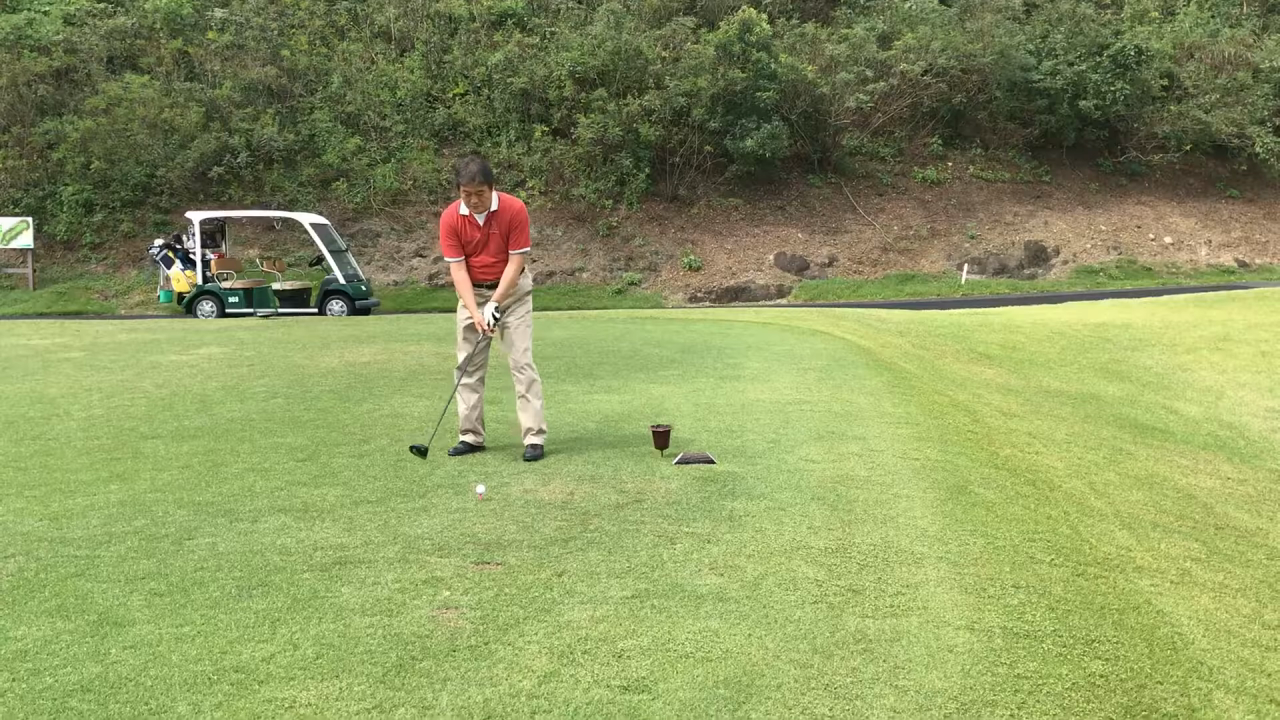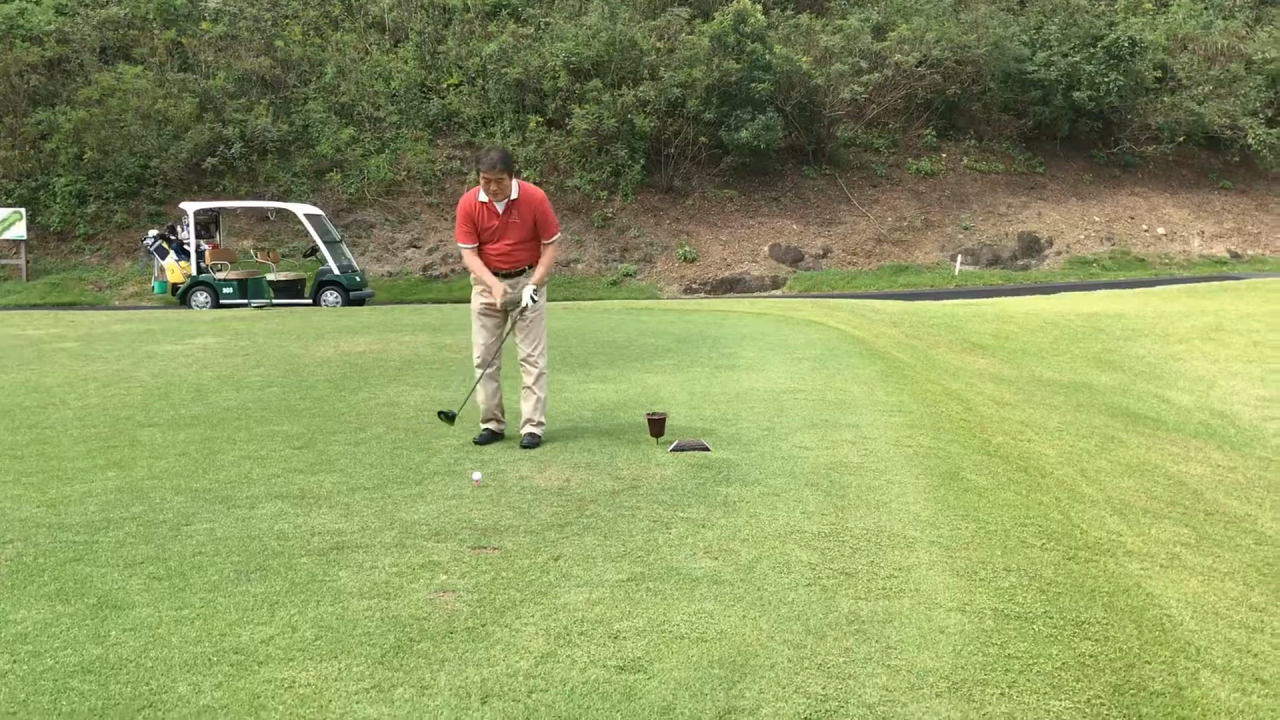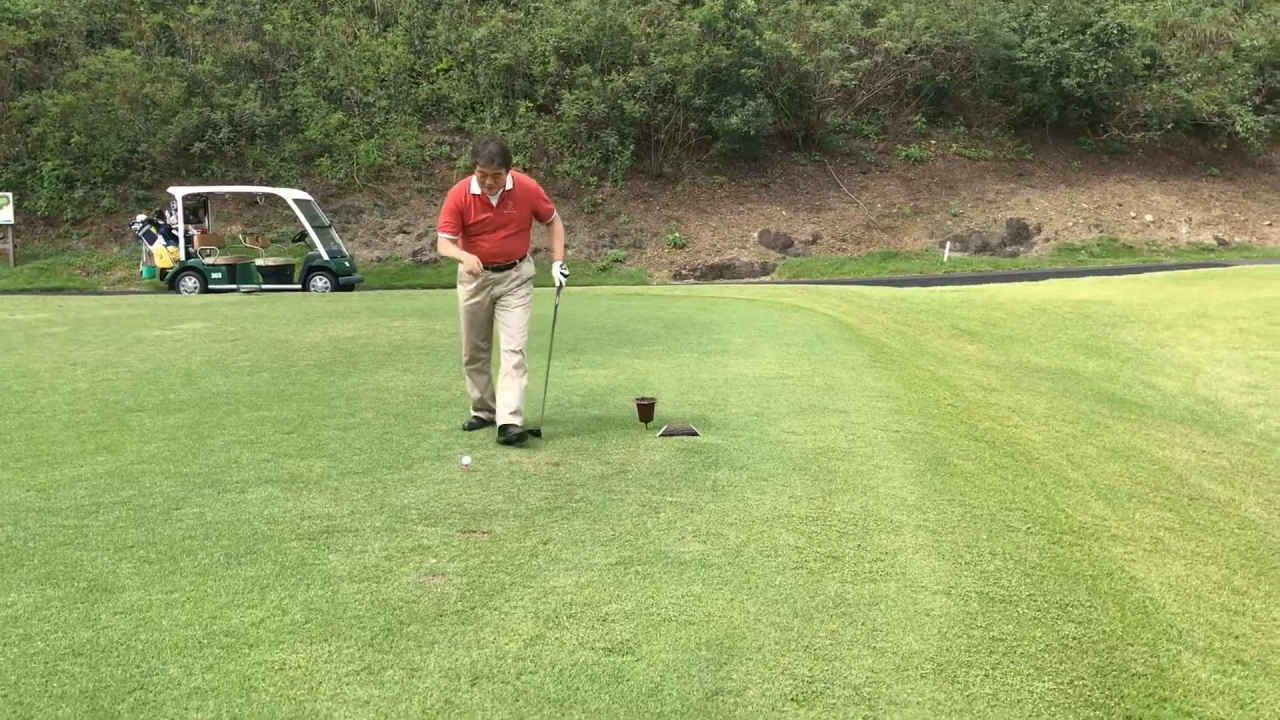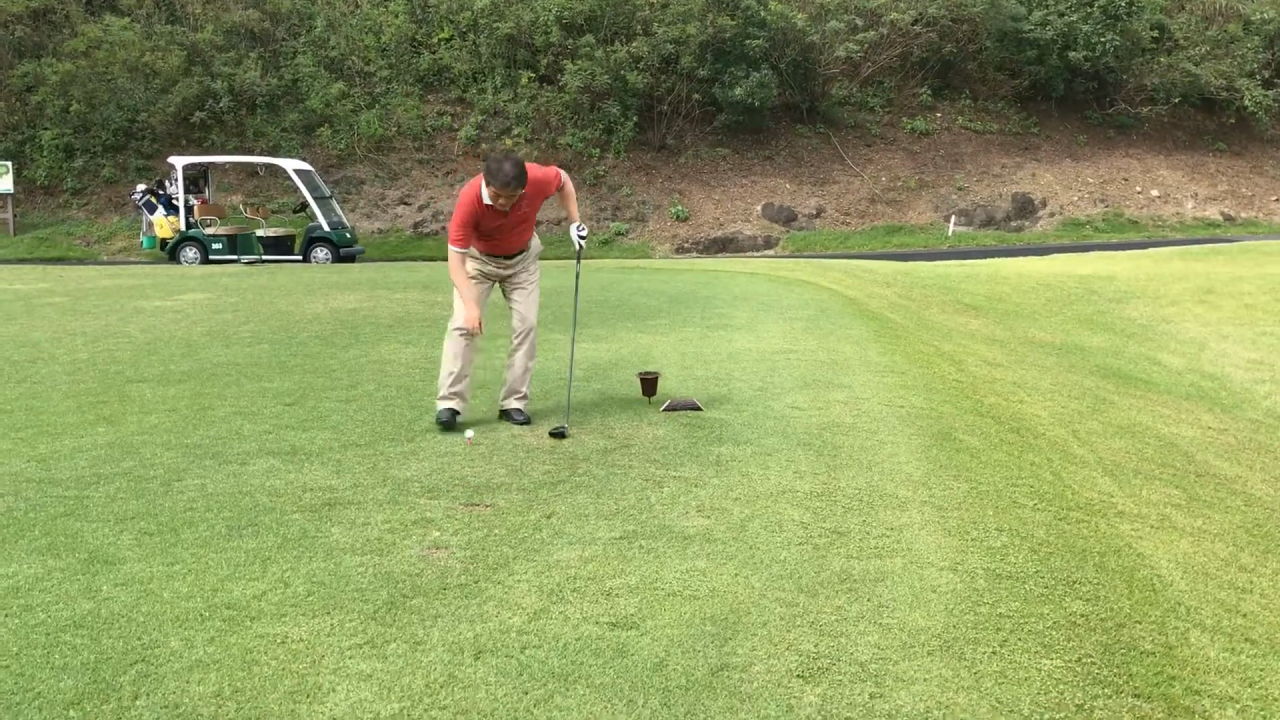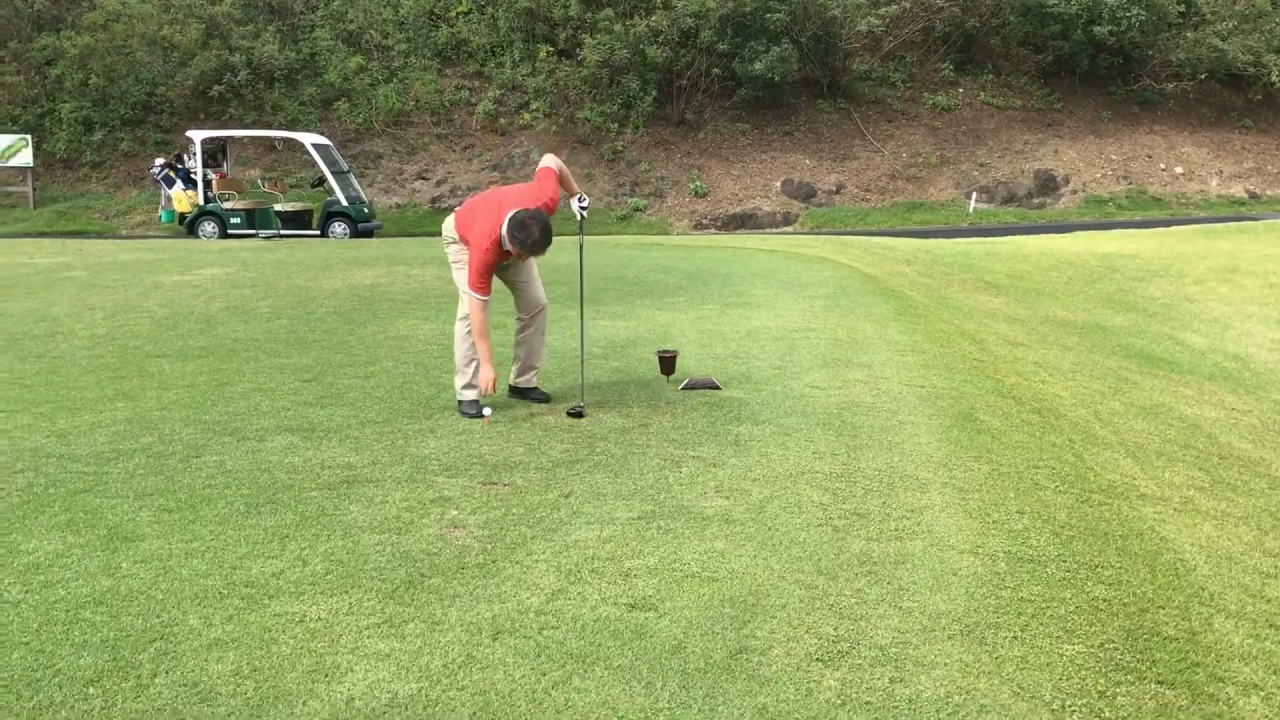
dt=0.4s
person 1, frame 1
left shoulder: (514, 209)
right shoulder: (450, 218)
left elbow: (516, 261)
right elbow: (458, 268)
left wrist: (495, 302)
right wrist: (475, 311)
left hip: (512, 291)
right hip: (472, 293)
left knee: (522, 362)
right knee: (468, 365)
left ankle: (534, 437)
right ankle: (471, 435)
person 1, frame 2
left shoulder: (535, 198)
right shoulder: (468, 204)
left elbow: (550, 246)
right elbow: (468, 254)
left wrist: (532, 285)
right wrist: (493, 284)
left hip: (527, 280)
right hip: (487, 283)
left knee: (531, 356)
right knee: (484, 355)
left ankle: (533, 426)
right ankle: (492, 423)
person 1, frame 3
left shoulder: (528, 189)
right shoulder: (458, 194)
left elbow: (553, 221)
right elbow: (443, 244)
left wrist: (557, 261)
right wrist: (464, 256)
left hip: (515, 276)
right hip: (475, 277)
left knee: (514, 346)
right knee: (474, 351)
left ankle: (509, 421)
right ankle: (483, 410)
person 1, frame 4
left shoulder: (538, 178)
right shoulder: (470, 198)
left elbow: (562, 178)
right elbow: (455, 258)
left wrist: (574, 221)
right wrist: (469, 305)
left hip: (522, 258)
right hip: (478, 258)
left knee: (525, 325)
right knee: (462, 325)
left ankle: (513, 402)
right ankle: (450, 402)
person 1, frame 5
left shoulder: (545, 201)
right shoulder: (485, 246)
left elbow: (551, 160)
right elbow: (478, 310)
left wrist: (575, 194)
right wrist: (486, 366)
left hip: (514, 239)
right hip: (463, 239)
left knee: (535, 303)
right knee: (469, 309)
left ankle: (524, 382)
right ankle: (468, 393)
